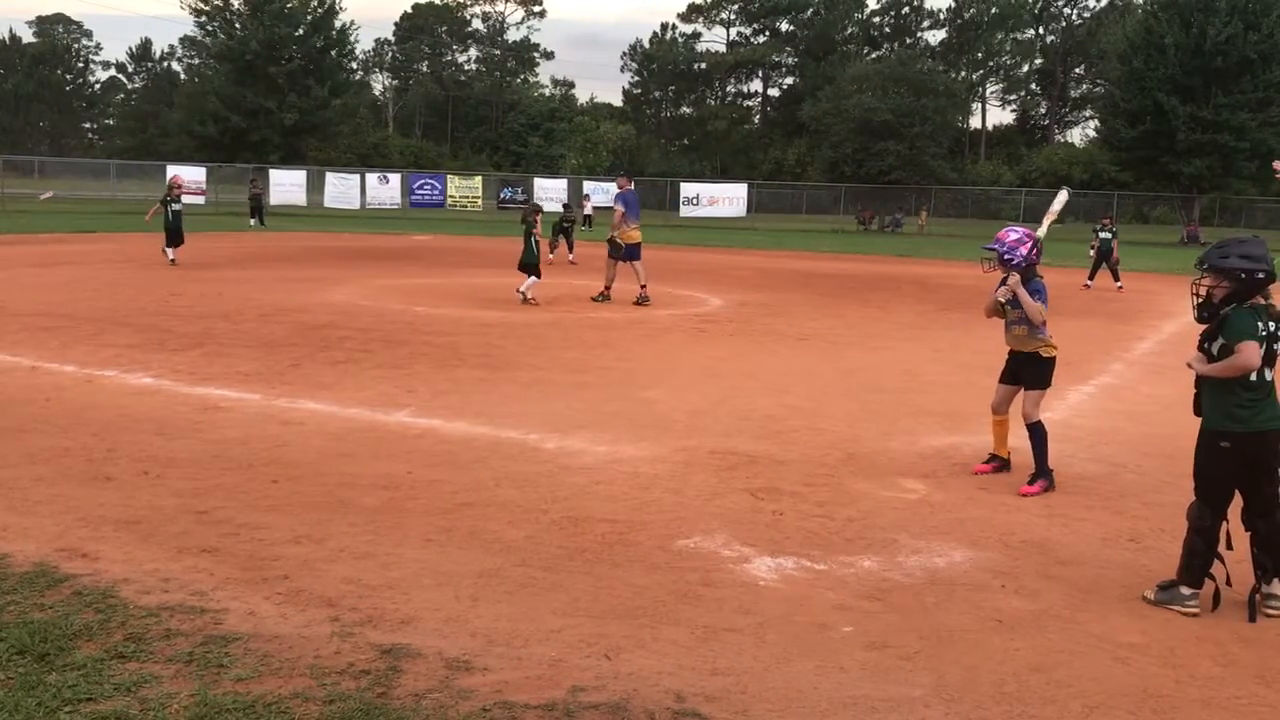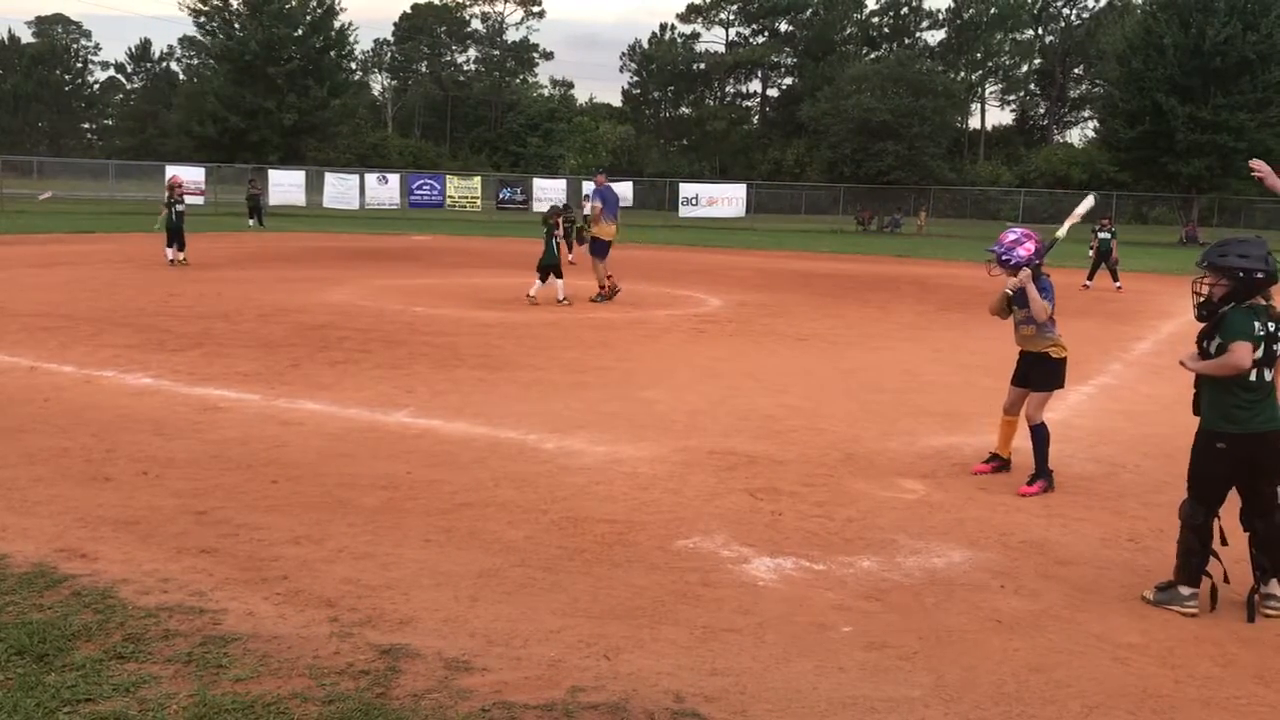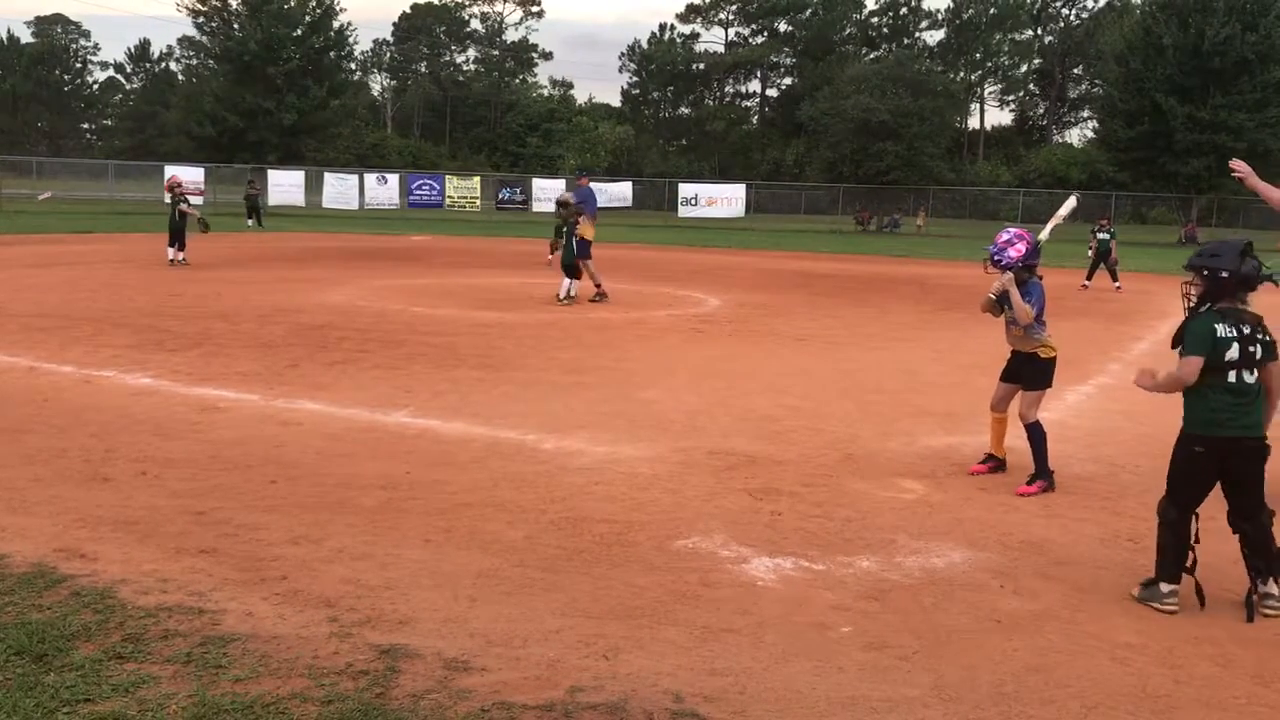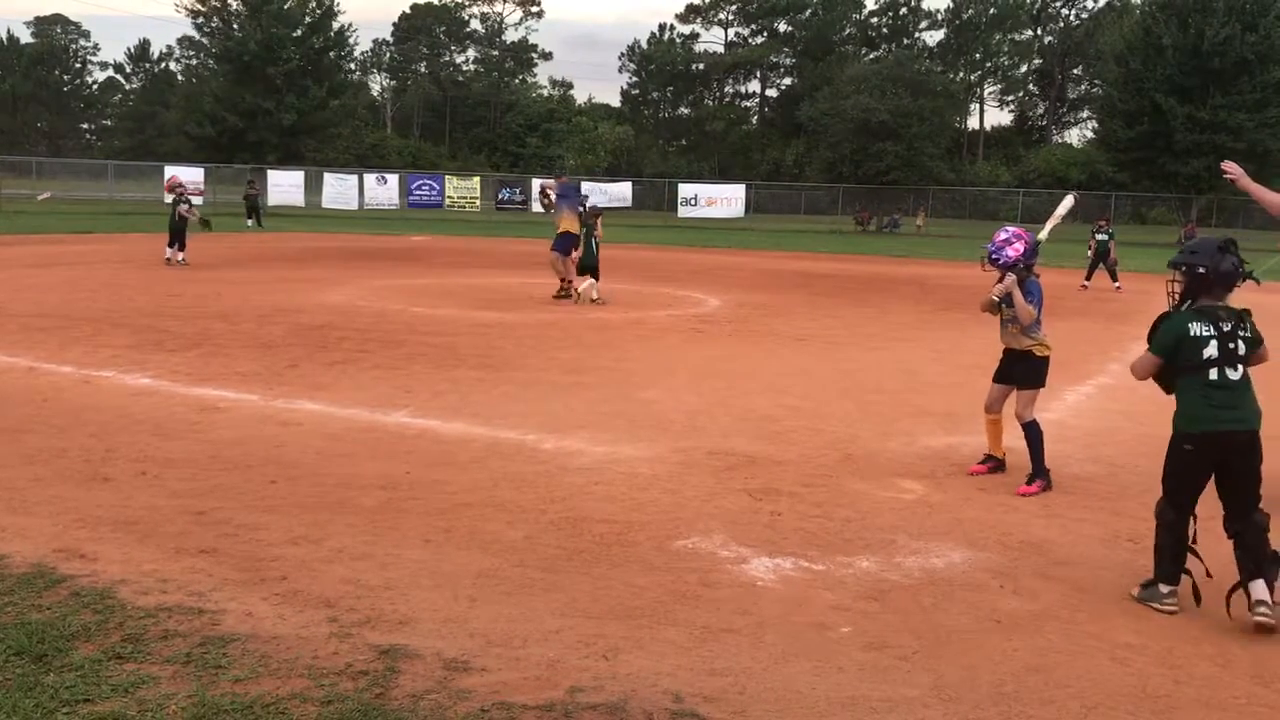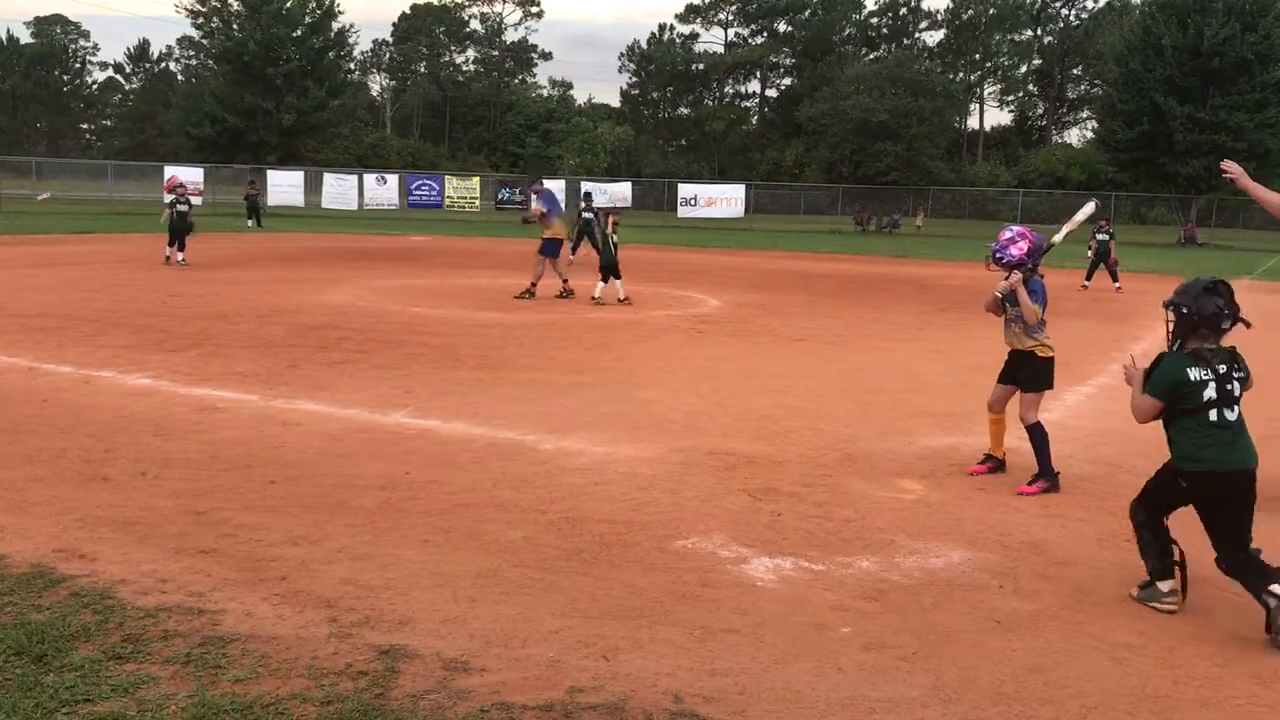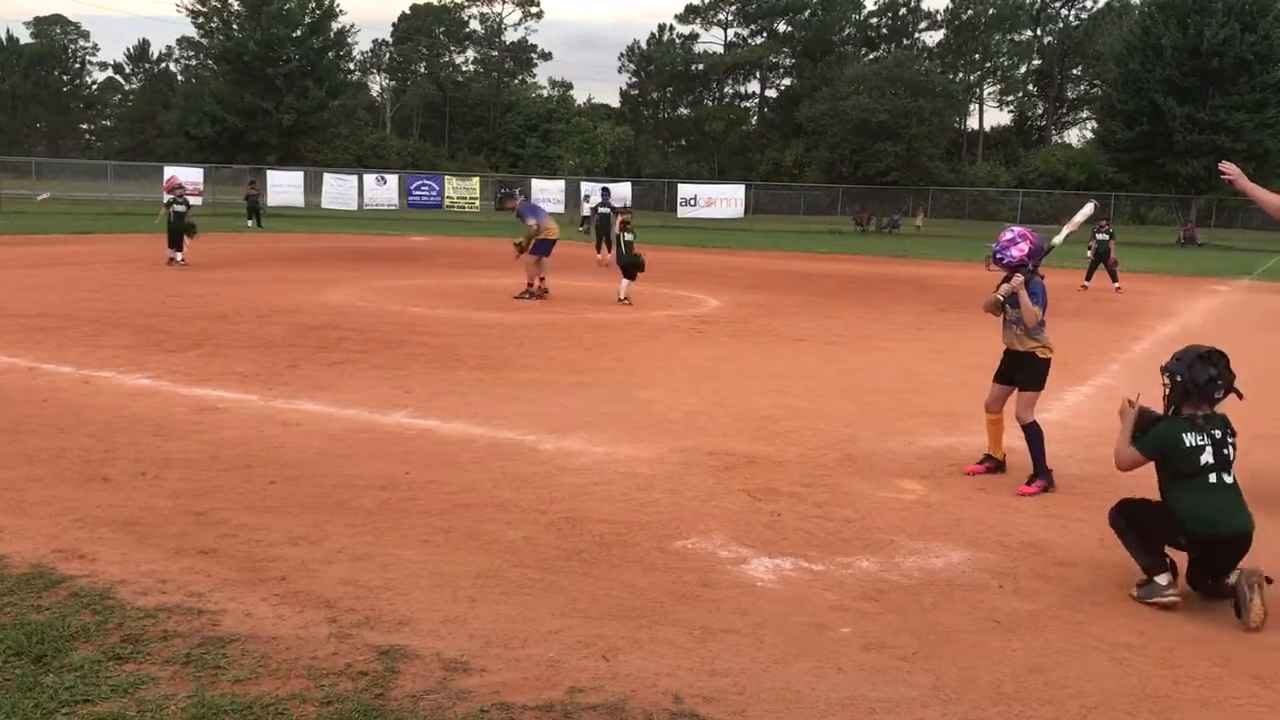
dt=0.3s
person 1, frame 1
left shoulder: (1237, 317)
left elbow: (1249, 360)
left wrist: (1205, 367)
left hip: (1227, 432)
left knee: (1208, 510)
left ankle: (1187, 588)
person 1, frame 2
left shoulder: (1235, 317)
left elbow: (1240, 360)
left wrist: (1197, 365)
left hip: (1225, 432)
left knee: (1200, 509)
left ankle: (1186, 589)
person 1, frame 3
left shoulder: (1202, 323)
left elbow: (1186, 377)
left wrist: (1152, 382)
left hip: (1205, 434)
left knee: (1177, 508)
left ankle: (1166, 587)
person 1, frame 4
left shoulder: (1178, 322)
right shoulder: (1243, 322)
left elbow: (1142, 371)
left wrist: (1138, 362)
left hip: (1197, 432)
right hip: (1245, 431)
left knee: (1175, 508)
right knee: (1245, 513)
left ankle: (1165, 587)
person 1, frame 5
left shoulder: (1173, 365)
right shoulder: (1232, 360)
left elbow: (1142, 413)
left wrist: (1137, 381)
left hip: (1196, 469)
right hip: (1242, 469)
left knee: (1145, 511)
right knee: (1235, 552)
left ankle: (1164, 587)
person 1, frame 6
left shoulder: (1167, 431)
right shoulder: (1223, 425)
left elbow: (1123, 461)
left wrist: (1129, 421)
left hip: (1199, 530)
right hip: (1239, 534)
left knee: (1123, 514)
right knee: (1204, 575)
left ankle: (1161, 582)
right ankle: (1237, 579)
person 2, frame 1
left shoulder: (1035, 285)
right shoulder: (1007, 282)
left elbow: (1038, 318)
right elbow: (989, 313)
left wrist: (1019, 289)
right wrist: (997, 297)
left hip: (1039, 356)
right hip: (1016, 354)
left knee: (1029, 413)
right knee: (998, 406)
left ankle: (1043, 475)
right ankle: (1000, 457)
person 2, frame 2
left shoulder: (1042, 283)
right shoulder: (1015, 284)
left elbow: (1042, 315)
right elbow: (995, 311)
left wrist: (1029, 284)
right wrist: (1006, 291)
left hip: (1048, 357)
right hip: (1027, 355)
left knee: (1033, 414)
right knee: (1010, 408)
left ankle: (1043, 476)
right ankle: (1001, 457)
person 2, frame 3
left shoulder: (1032, 286)
right shoulder: (1009, 282)
left elbow: (1024, 318)
right elbow: (987, 309)
left wrist: (1011, 288)
right wrist: (994, 292)
left hip: (1039, 356)
right hip: (1019, 354)
left knee: (1027, 413)
right knee: (998, 404)
left ankle: (1043, 475)
right ankle: (996, 457)
person 2, frame 4
left shoulder: (1030, 285)
right shoulder: (1006, 280)
left elbow: (1027, 319)
right elbow: (986, 309)
left wrist: (1014, 289)
right wrist: (994, 294)
left hip: (1032, 355)
right hip: (1011, 352)
left knee: (1023, 413)
right knee: (992, 406)
left ankle: (1041, 475)
right ankle: (996, 457)
person 2, frame 5
left shoulder: (1034, 284)
right shoulder: (1011, 280)
left elbow: (1032, 318)
right elbow: (991, 309)
left wrist: (1019, 288)
right wrist: (998, 291)
left hip: (1036, 356)
right hip: (1017, 354)
left knee: (1027, 415)
right knee: (995, 405)
left ankle: (1047, 475)
right ankle: (995, 457)
person 2, frame 6
left shoulder: (1034, 285)
right shoulder: (1009, 281)
left elbow: (1032, 321)
right elbow: (988, 308)
left wrist: (1021, 289)
right wrist: (999, 295)
left hip: (1034, 356)
right hip: (1013, 353)
left knee: (1023, 414)
right knee: (992, 405)
left ankle: (1042, 475)
right ankle: (995, 457)
